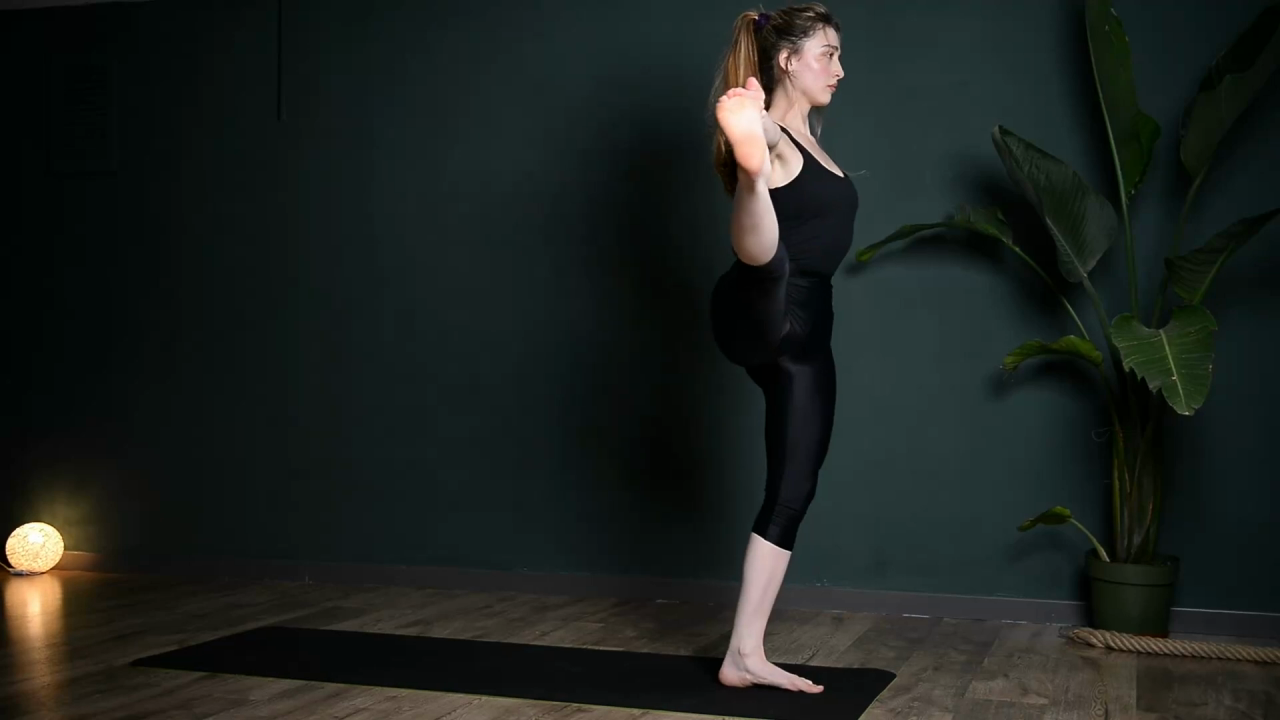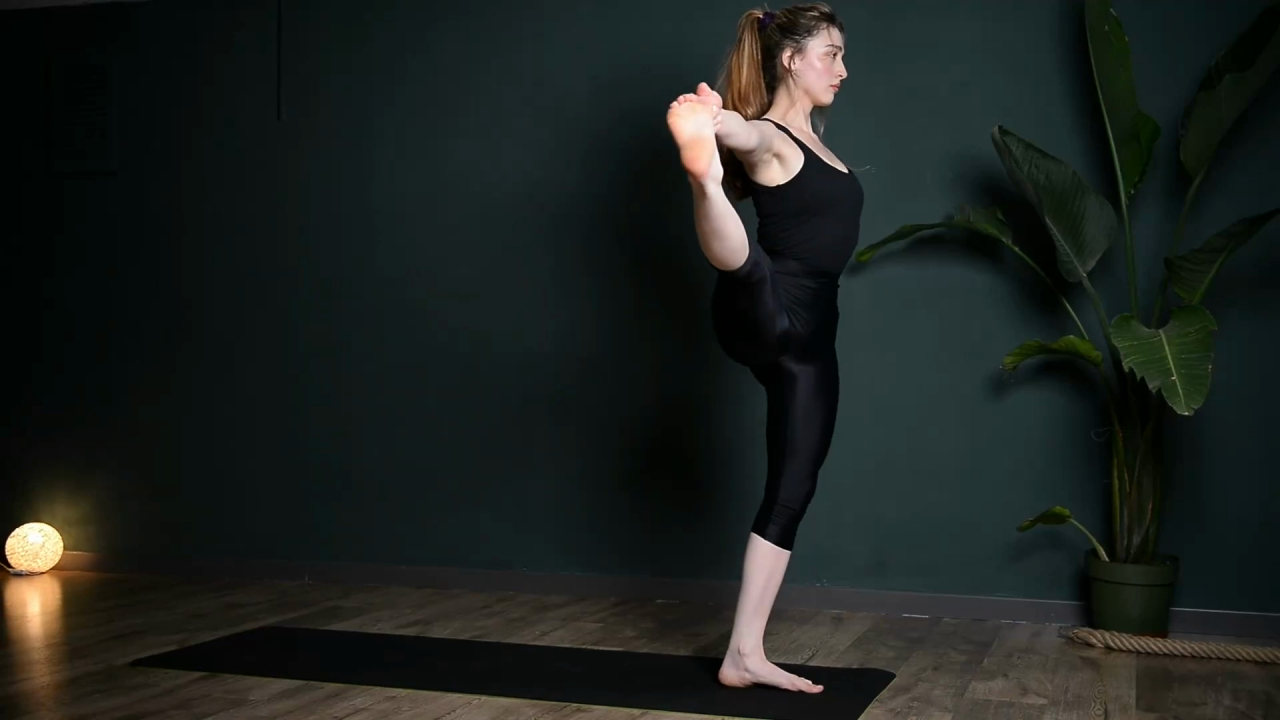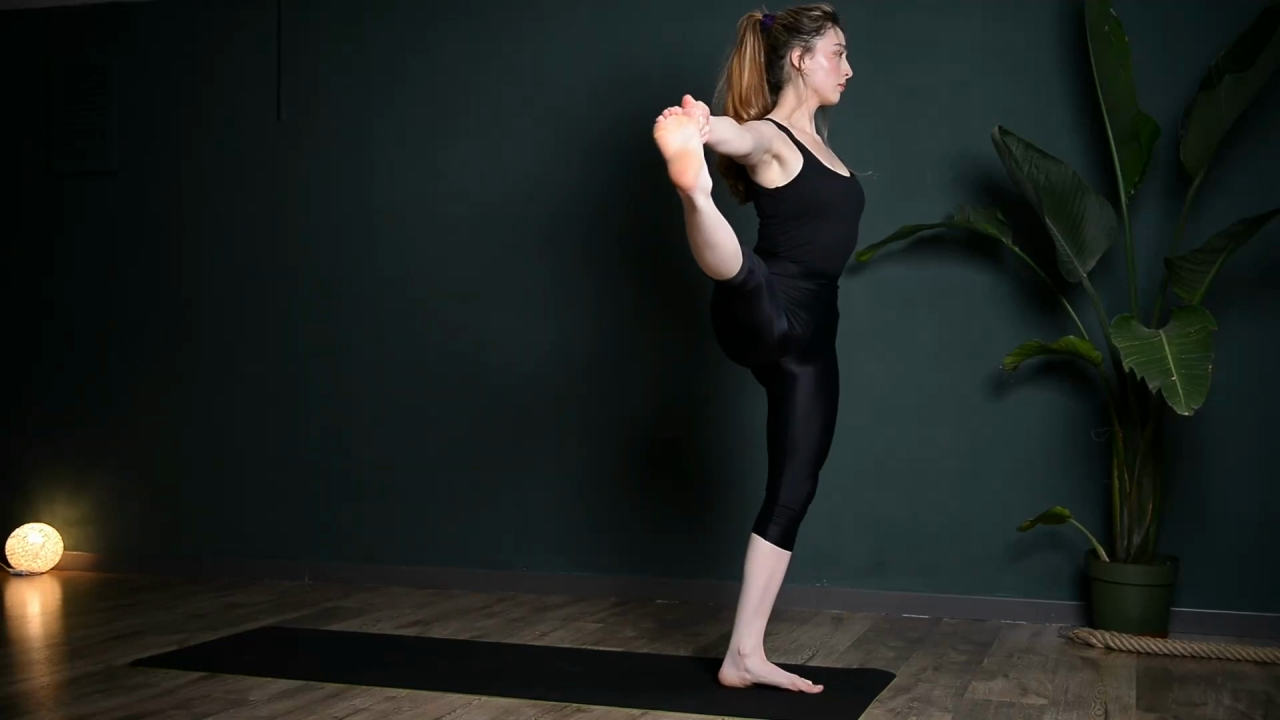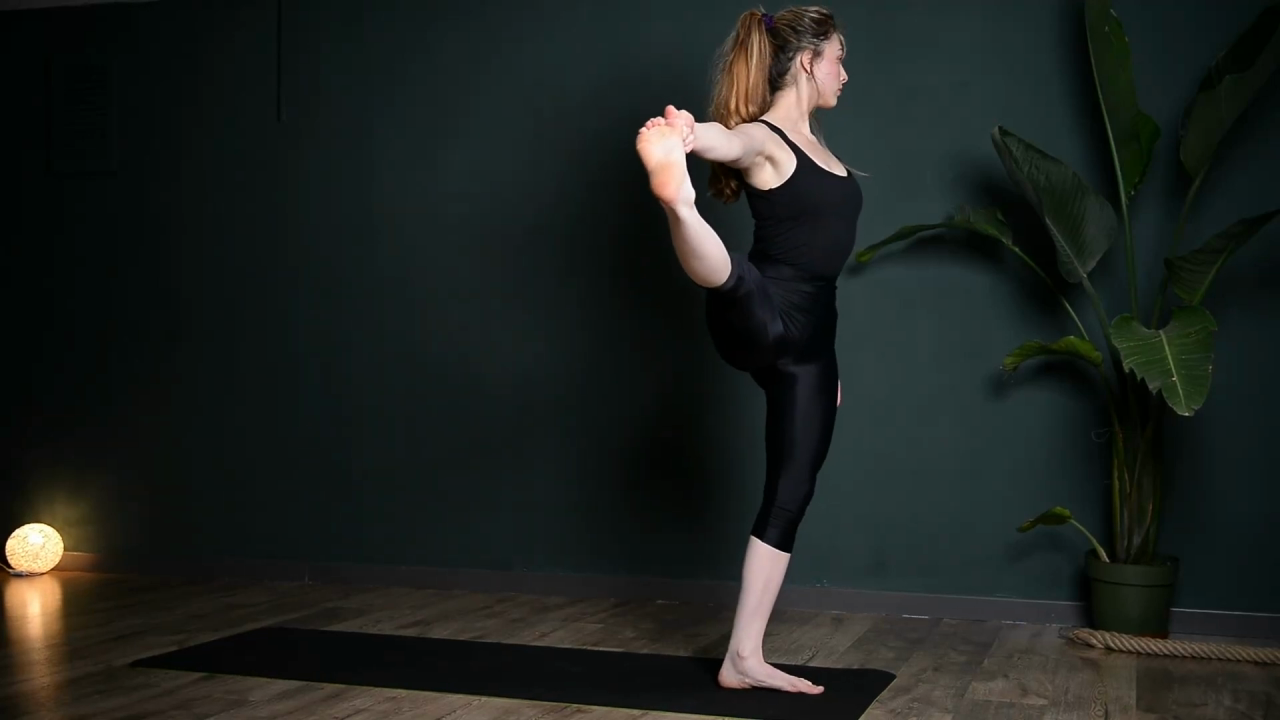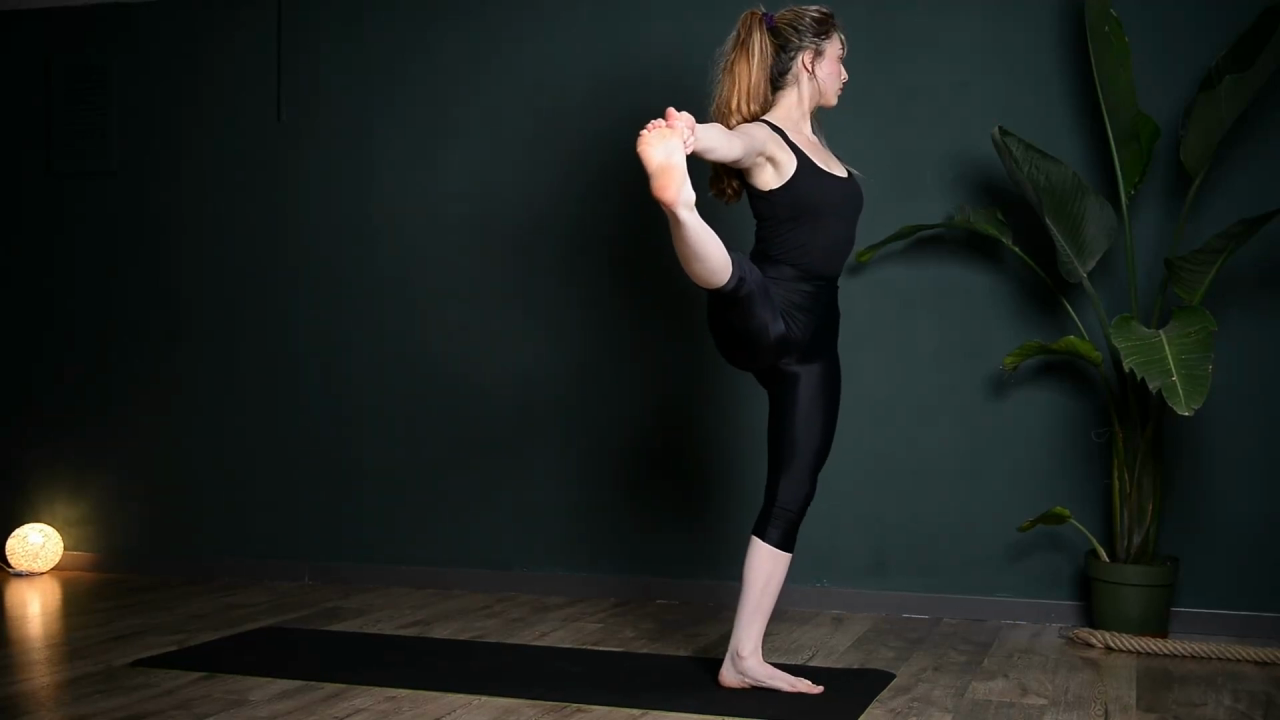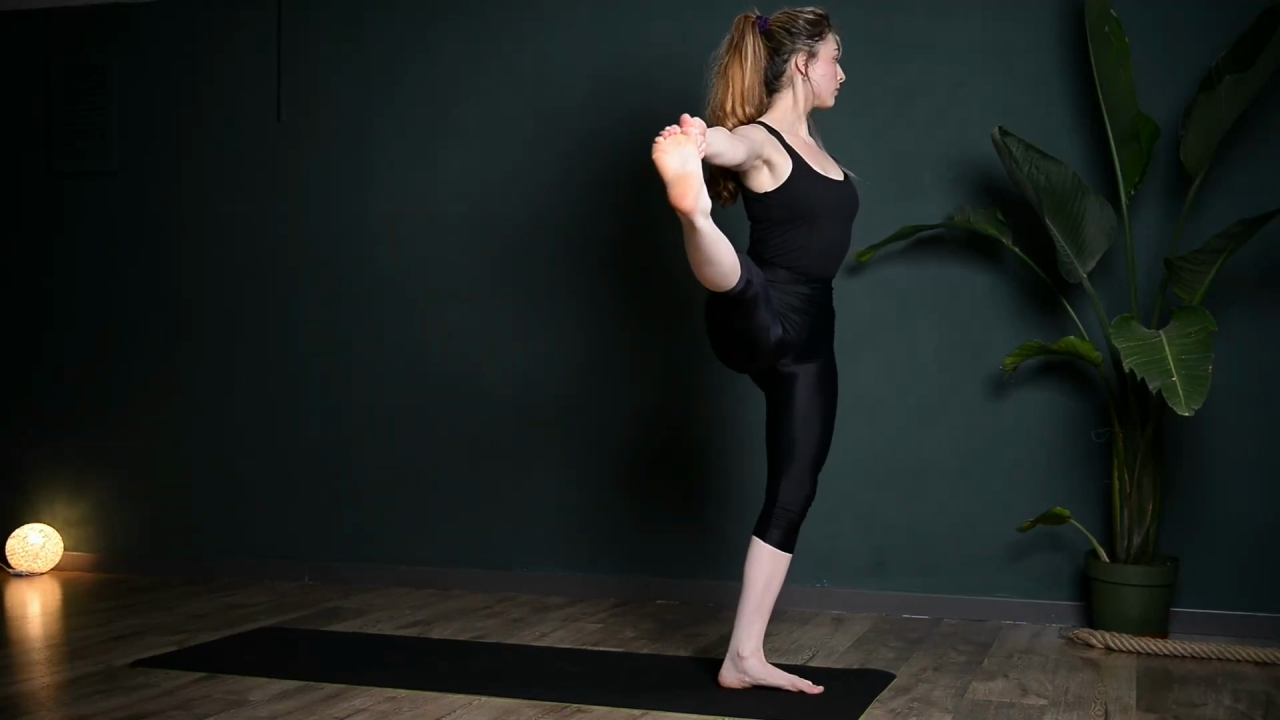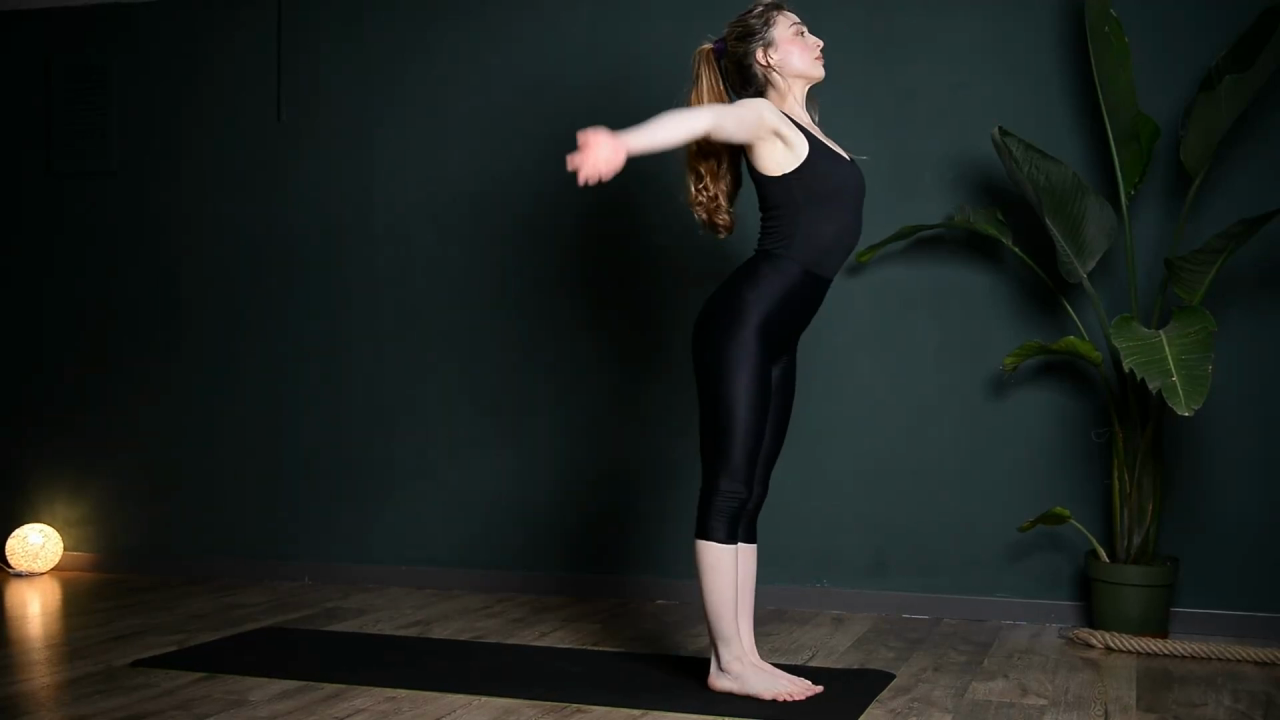
dt=0.7s
person 1, frame 1
left shoulder: (804, 138)
right shoulder: (769, 134)
right elbow: (755, 126)
right wrist: (748, 132)
left hip: (805, 327)
right hip: (760, 315)
left knee: (791, 494)
right knee: (766, 262)
left ankle: (745, 654)
person 1, frame 2
left shoulder: (810, 138)
right shoulder: (766, 135)
right elbow: (738, 132)
right wrist: (709, 123)
left hip: (810, 331)
right hip: (763, 314)
left knee: (791, 493)
right knee: (743, 264)
left ankle: (744, 655)
person 1, frame 3
left shoulder: (814, 140)
right shoulder: (766, 137)
right elbow: (732, 137)
right wrist: (697, 128)
left hip: (810, 333)
right hip: (766, 318)
left knee: (791, 495)
right knee: (739, 272)
left ankle: (744, 655)
person 1, frame 4
left shoulder: (812, 144)
right shoulder: (760, 138)
right elbow: (721, 140)
right wrist: (681, 137)
left hip: (810, 334)
right hip: (763, 320)
left knee: (790, 496)
right knee: (731, 277)
left ankle: (744, 658)
person 1, frame 5
left shoulder: (813, 143)
right shoulder: (762, 137)
right elbow: (723, 140)
right wrist: (683, 137)
left hip: (812, 334)
right hip: (765, 320)
left knee: (790, 497)
right knee: (730, 278)
left ankle: (744, 658)
person 1, frame 6
left shoulder: (810, 141)
right shoulder: (759, 139)
right elbow: (725, 145)
right wrist: (695, 144)
left hip: (809, 335)
right hip: (758, 324)
left knee: (791, 497)
right knee: (735, 282)
left ankle: (744, 657)
person 1, frame 7
left shoulder: (802, 126)
right shoulder: (763, 117)
right elbow: (698, 123)
right wrist: (621, 143)
left hip: (775, 336)
right hip: (743, 324)
left knee: (748, 494)
right knee: (728, 487)
left ankle: (740, 657)
right ankle: (729, 661)
